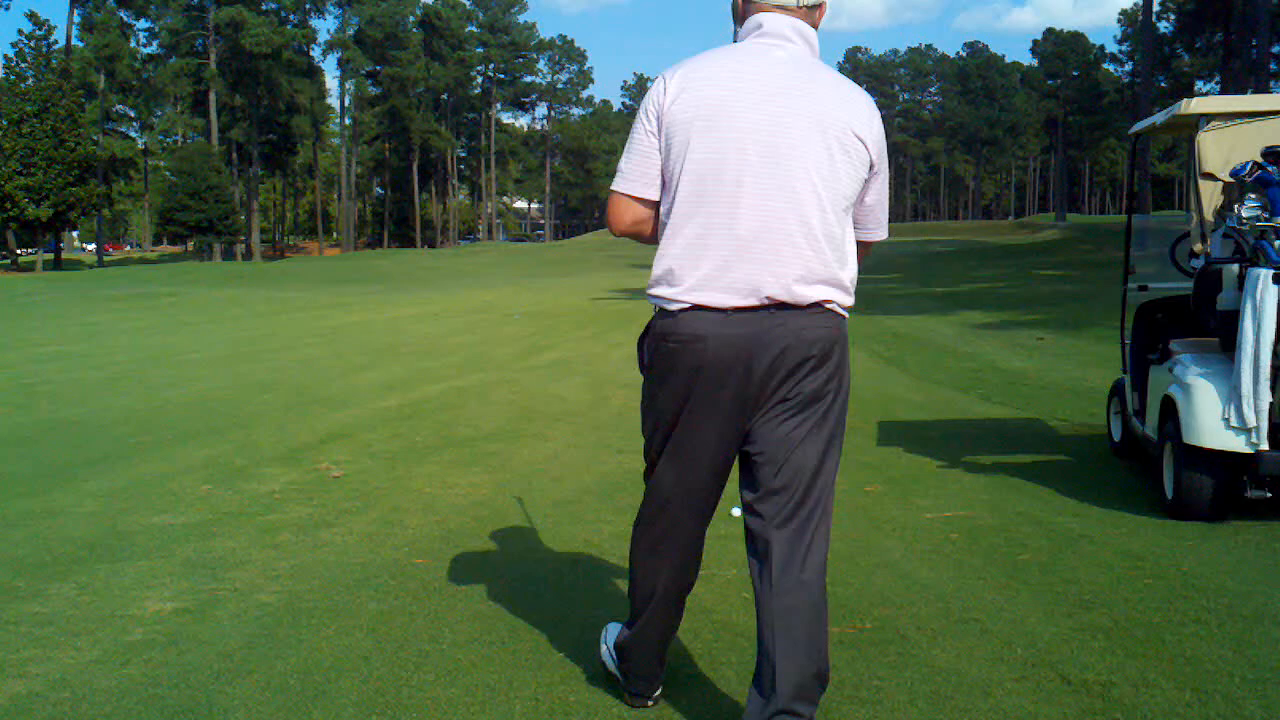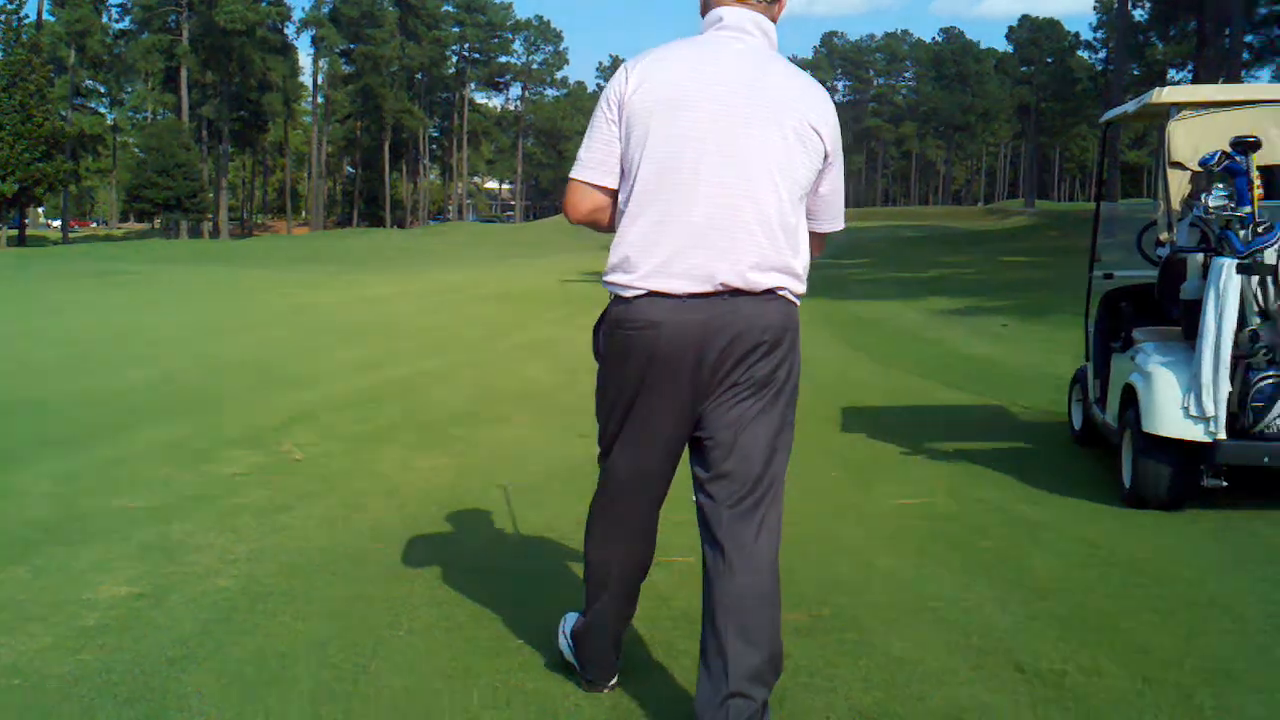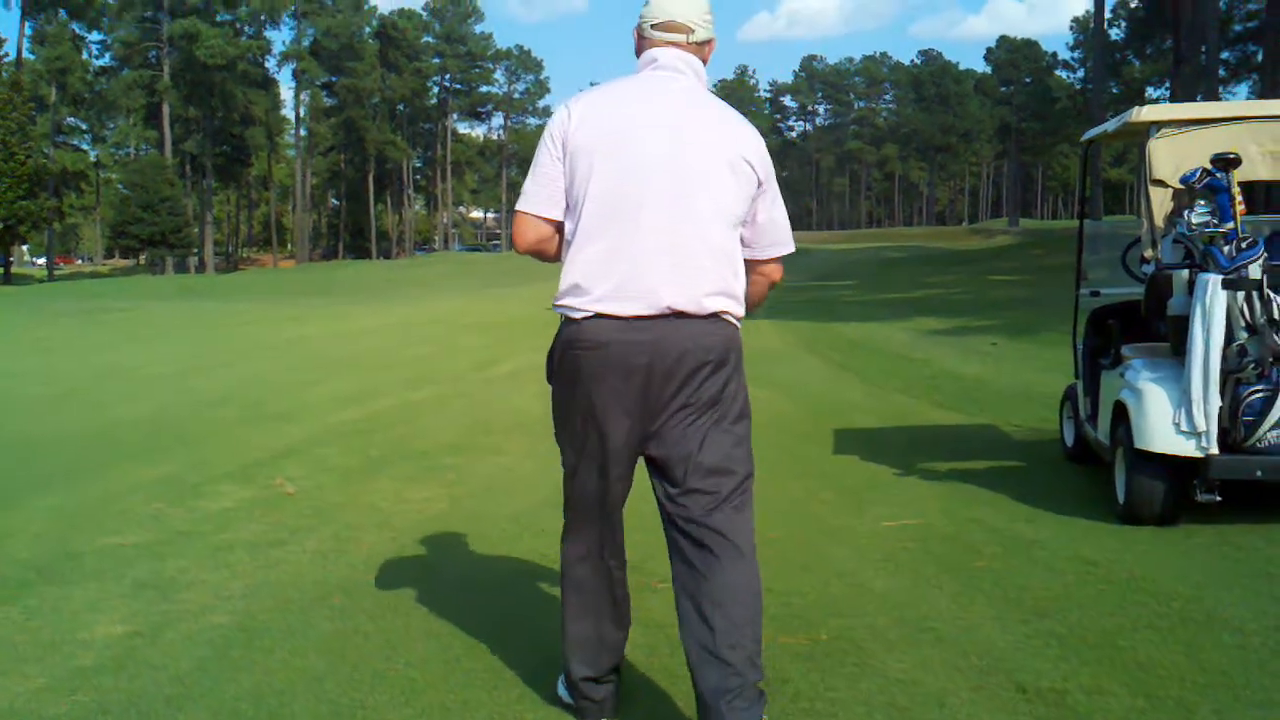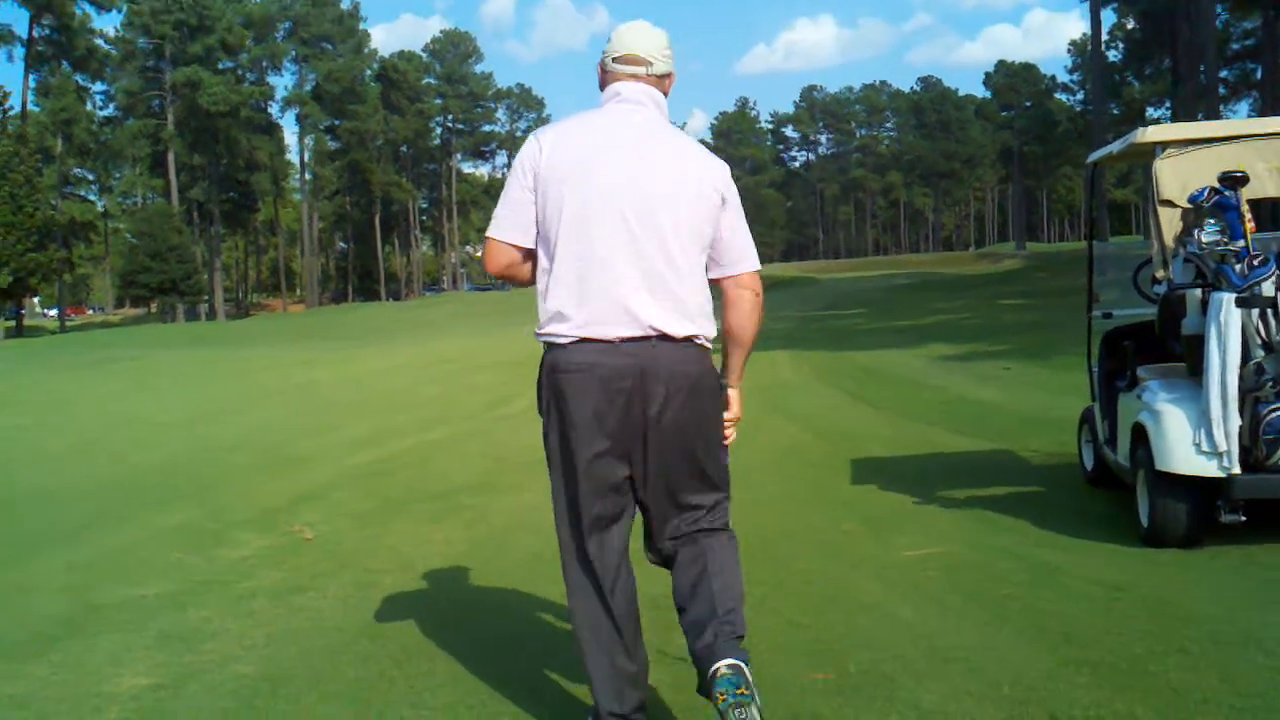
dt=0.2s
person 1, frame 1
left shoulder: (680, 84)
right shoulder: (856, 105)
left elbow: (626, 216)
right elbow: (864, 241)
left hip: (694, 332)
right hip: (808, 339)
left knee: (673, 511)
right knee: (794, 537)
person 1, frame 2
left shoulder: (640, 74)
right shoulder: (812, 99)
left elbow: (583, 203)
right elbow: (818, 231)
left hip: (648, 318)
right hip: (760, 325)
left knee: (627, 497)
right knee: (745, 523)
left ankle: (596, 652)
person 1, frame 3
left shoulder: (578, 113)
right shoulder: (740, 132)
left elbow: (529, 236)
right elbow: (767, 269)
left hip: (598, 342)
right hip: (704, 348)
left knee: (593, 518)
right knee: (716, 532)
person 1, frame 4
left shoulder: (548, 144)
right shoulder: (704, 162)
left elbow: (500, 260)
right elbow: (744, 289)
right wrist: (732, 384)
left hip: (581, 366)
right hip: (681, 367)
left knee: (594, 545)
right knee: (697, 525)
right ankle: (726, 659)
